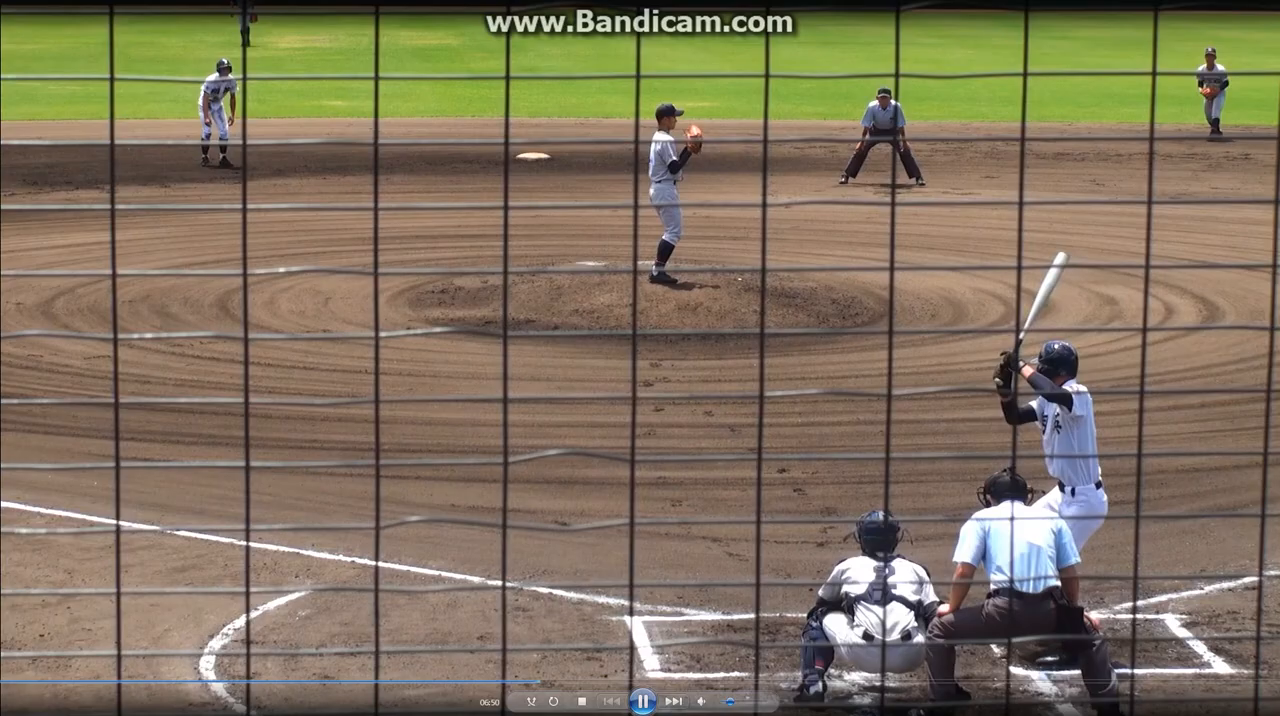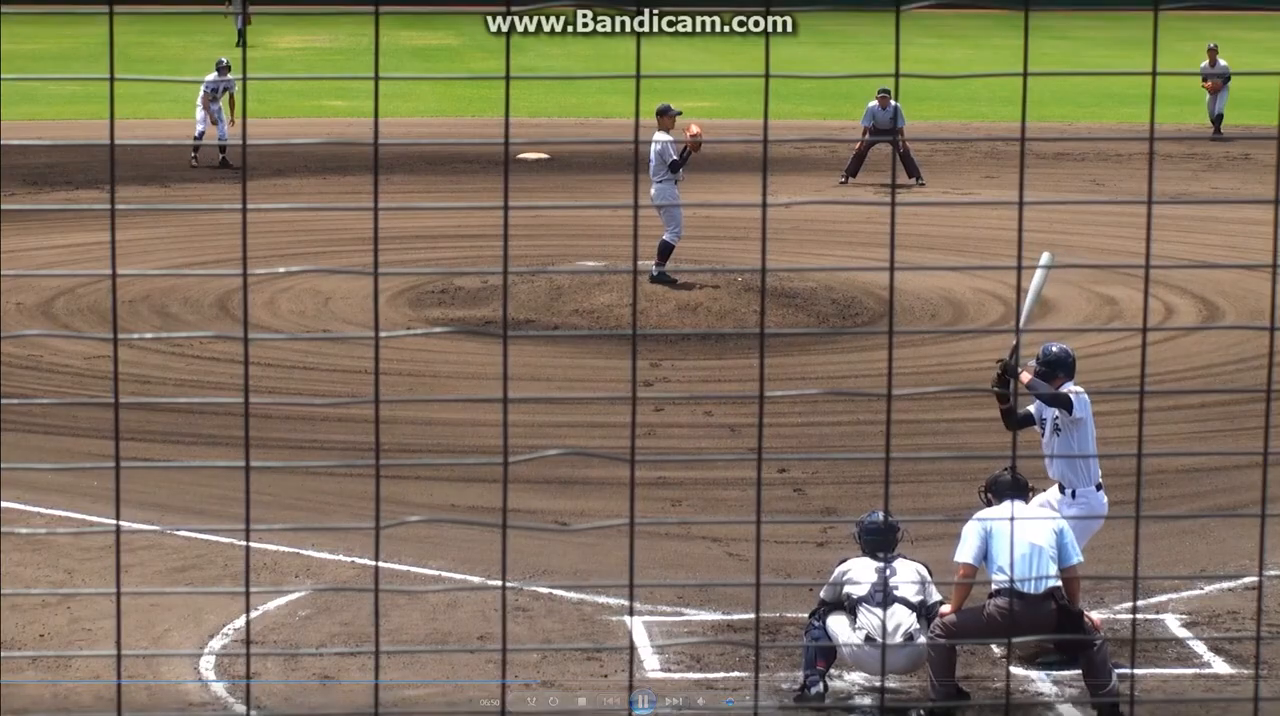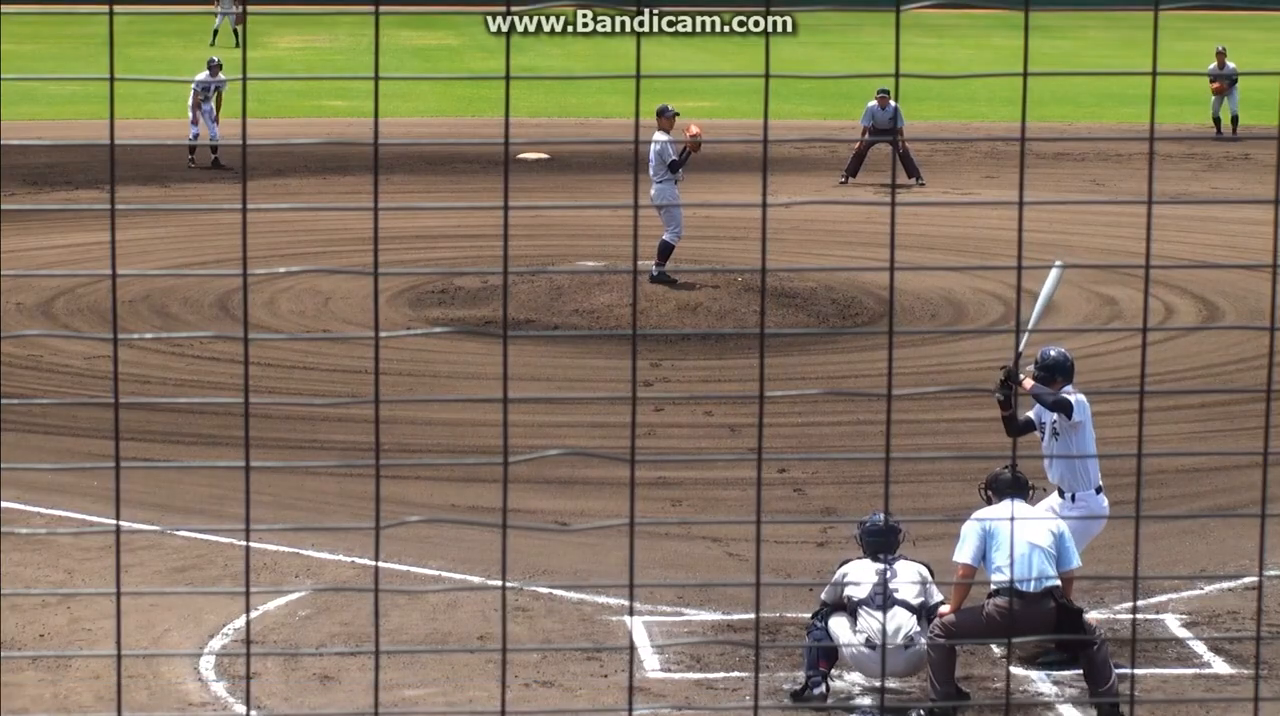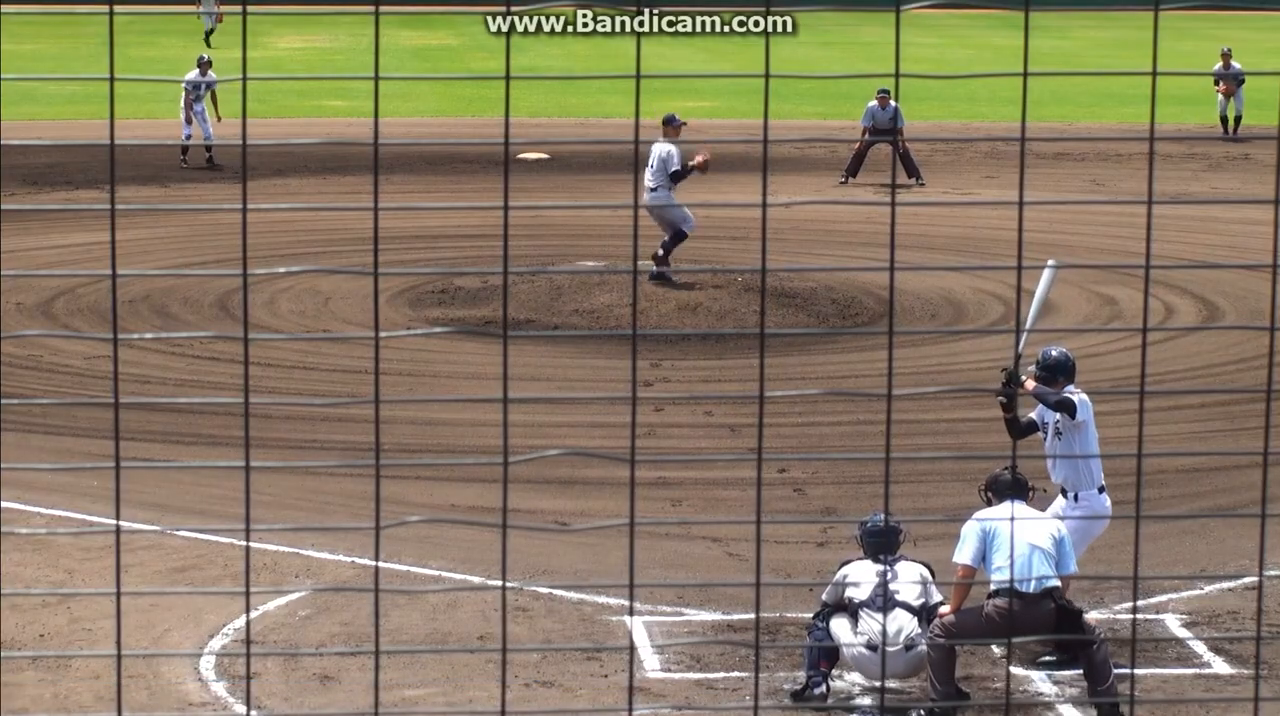
dt=0.4s
person 1, frame 1
left shoulder: (981, 518)
right shoulder: (1052, 518)
left elbow: (964, 571)
right elbow: (1069, 573)
left wrist: (951, 607)
right wrist: (1074, 611)
left hip: (1004, 609)
right hip: (1050, 610)
left knee: (939, 629)
right knee: (1091, 639)
person 1, frame 2
left shoulder: (983, 518)
right shoulder: (1053, 518)
left elbow: (966, 572)
right elbow: (1071, 573)
left wrist: (953, 608)
right wrist: (1075, 610)
left hip: (1006, 609)
right hip: (1051, 610)
left knee: (941, 630)
right knee: (1092, 638)
person 1, frame 3
left shoulder: (982, 517)
right shoulder: (1053, 520)
left elbow: (965, 572)
right elbow: (1068, 577)
left wrist: (953, 608)
left hip: (1005, 608)
right hip: (1050, 609)
left knee: (940, 631)
right knee: (1093, 640)
person 1, frame 4
left shoulder: (982, 519)
right shoulder: (1054, 523)
left elbow: (965, 572)
right elbow: (1064, 580)
left wrist: (953, 608)
left hip: (1005, 609)
right hip: (1049, 610)
left knee: (940, 630)
right knee: (1092, 640)
person 2, frame 1
left shoulder: (1079, 395)
right shoulder: (1048, 400)
left elbow: (1052, 392)
right elbow: (1015, 418)
left wrist: (1020, 366)
right wrist: (1004, 389)
left hip: (1084, 500)
right hip: (1064, 493)
person 2, frame 2
left shoulder: (1076, 397)
right shoulder: (1046, 400)
left elbow: (1052, 398)
right elbow: (1013, 423)
left wrist: (1018, 373)
right wrist: (1003, 397)
left hip: (1084, 501)
right hip: (1062, 493)
person 2, frame 3
left shoulder: (1076, 401)
right shoulder: (1045, 405)
left elbow: (1054, 402)
right elbow: (1015, 430)
left wrist: (1020, 379)
right wrist: (1005, 403)
left hip: (1085, 504)
right hip: (1063, 498)
person 2, frame 4
left shoulder: (1078, 401)
right shoulder: (1048, 406)
left elbow: (1059, 403)
right elbow: (1017, 432)
left wrist: (1023, 382)
right wrist: (1008, 405)
left hip: (1088, 503)
right hip: (1068, 498)
person 3, frame 1
left shoulder: (847, 566)
right shoulder: (915, 570)
left elbow: (823, 603)
right elbow: (934, 615)
left hip: (862, 654)
right hip: (909, 657)
left knee: (817, 620)
left ankle: (813, 686)
person 3, frame 2
left shoulder: (848, 567)
right shoulder: (917, 568)
left elbow: (824, 604)
right elbow: (937, 613)
left hip: (864, 656)
right hip: (912, 658)
left knee: (820, 619)
left ankle: (814, 687)
person 3, frame 3
left shoulder: (849, 569)
right shoulder: (919, 569)
left elbow: (826, 605)
right elbow: (939, 613)
left hip: (865, 660)
right hip: (911, 661)
left knee: (821, 620)
left ankle: (816, 687)
person 3, frame 4
left shoulder: (850, 570)
right shoulder: (920, 570)
left elbow: (827, 606)
left hip: (866, 662)
right hip: (912, 663)
left knee: (823, 620)
left ankle: (816, 687)
person 4, frame 1
left shoulder: (657, 138)
right shoulder: (666, 140)
right elbow: (674, 168)
left wrist: (687, 148)
right wrist: (690, 152)
left hip: (658, 189)
right hip: (666, 190)
left knee: (670, 231)
right knee: (674, 231)
left ankle: (657, 270)
right ankle: (658, 271)
person 4, frame 2
left shoulder: (658, 138)
right shoulder: (666, 139)
right elbow: (675, 167)
left wrist: (686, 147)
right wrist: (690, 150)
left hip: (659, 189)
right hip: (666, 190)
left knee: (671, 231)
right knee: (674, 231)
left ankle: (657, 270)
right ankle: (658, 271)
person 4, frame 3
left shoulder: (657, 138)
right shoulder: (665, 140)
right elbow: (674, 167)
left wrist: (686, 147)
right wrist: (690, 151)
left hip: (659, 189)
right hip: (666, 190)
left knee: (671, 231)
right knee: (674, 232)
left ankle: (657, 270)
right ankle: (658, 271)
person 4, frame 4
left shoulder: (657, 145)
right shoulder: (671, 148)
right elbow: (675, 177)
left wrist: (689, 165)
right wrist: (693, 166)
left hip: (650, 196)
right hip: (660, 196)
left knee: (675, 231)
right knee: (688, 224)
left ankle: (658, 269)
right ankle: (662, 253)
